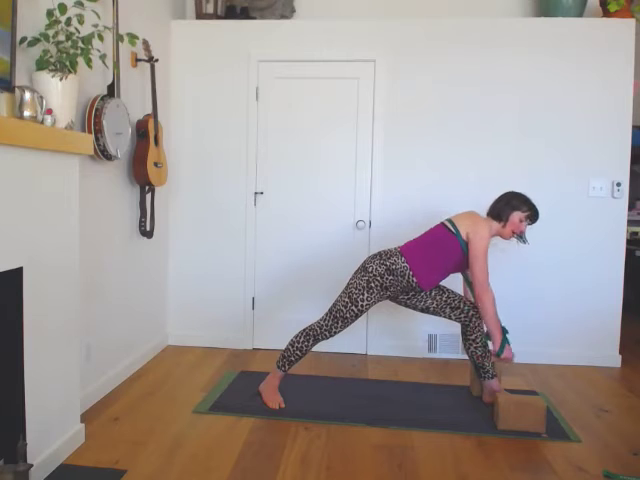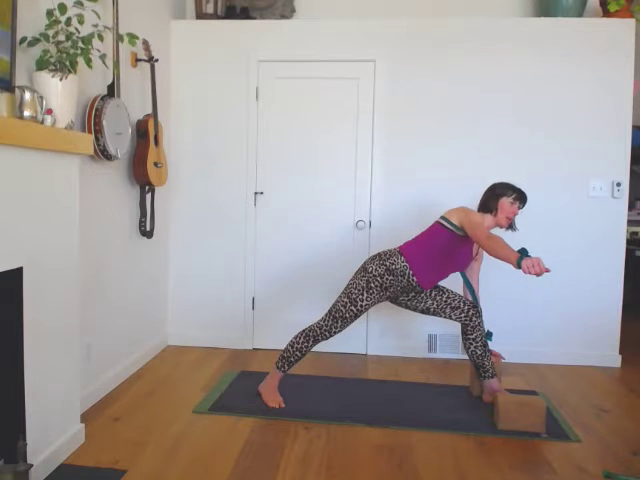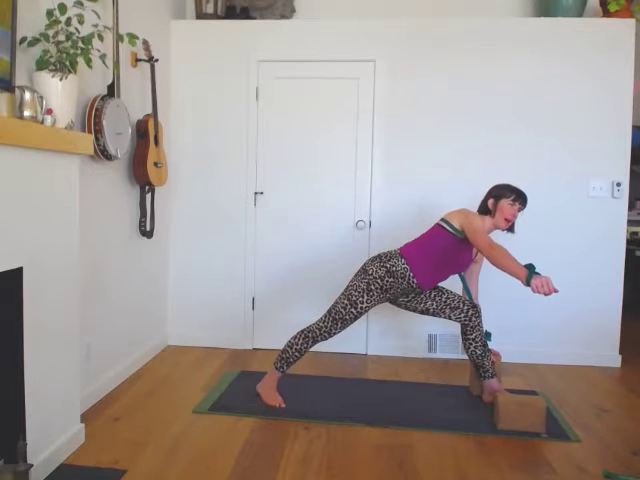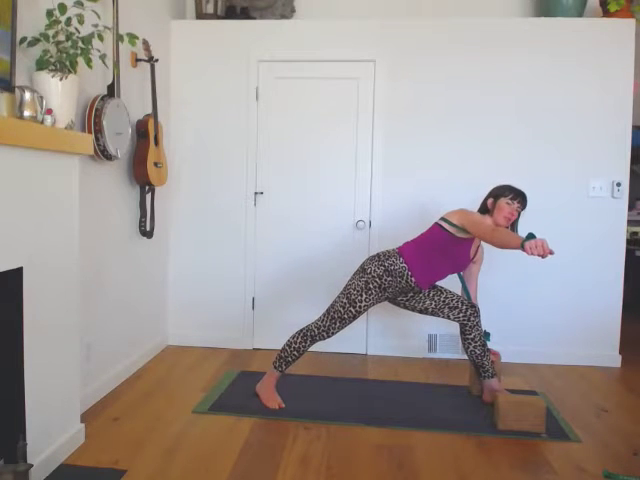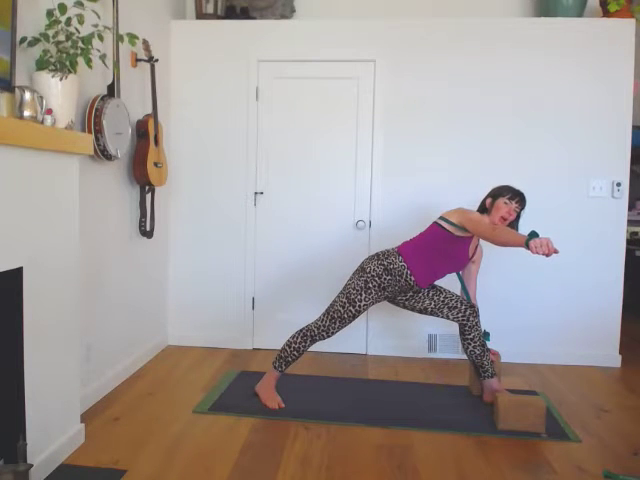
dt=1s
person 1, frame 1
left shoulder: (478, 243)
right shoulder: (477, 224)
left elbow: (472, 295)
right elbow: (483, 289)
left wrist: (481, 343)
right wrist: (499, 340)
left hip: (408, 287)
right hip: (385, 270)
left knee: (470, 312)
right knee: (329, 325)
left ankle: (490, 386)
right ankle: (271, 382)
person 1, frame 2
left shoulder: (477, 250)
right shoulder: (466, 215)
left elbow: (471, 296)
right elbow: (489, 240)
left wrist: (481, 344)
right wrist: (520, 259)
left hip: (411, 288)
right hip: (387, 270)
left knee: (469, 312)
right knee: (329, 325)
left ankle: (490, 385)
right ankle: (271, 382)
person 1, frame 3
left shoulder: (476, 252)
right shoulder: (466, 218)
left elbow: (471, 300)
right elbow: (492, 250)
left wrist: (481, 346)
right wrist: (529, 276)
left hip: (410, 290)
right hip: (386, 272)
left knee: (469, 312)
right knee: (327, 326)
left ankle: (490, 385)
right ankle: (269, 381)
person 1, frame 4
left shoulder: (477, 253)
right shoulder: (466, 217)
left elbow: (471, 300)
right elbow: (495, 235)
left wrist: (481, 343)
right wrist: (525, 242)
left hip: (409, 289)
right hip: (387, 271)
left knee: (468, 311)
right knee: (326, 326)
left ankle: (490, 385)
right ankle: (268, 381)
person 1, frame 5
left shoulder: (476, 252)
right shoulder: (464, 216)
left elbow: (470, 300)
right elbow: (495, 234)
left wrist: (480, 343)
right wrist: (529, 240)
left hip: (408, 288)
right hip: (386, 270)
left knee: (466, 311)
right knee: (326, 326)
left ankle: (490, 384)
right ankle: (268, 381)
